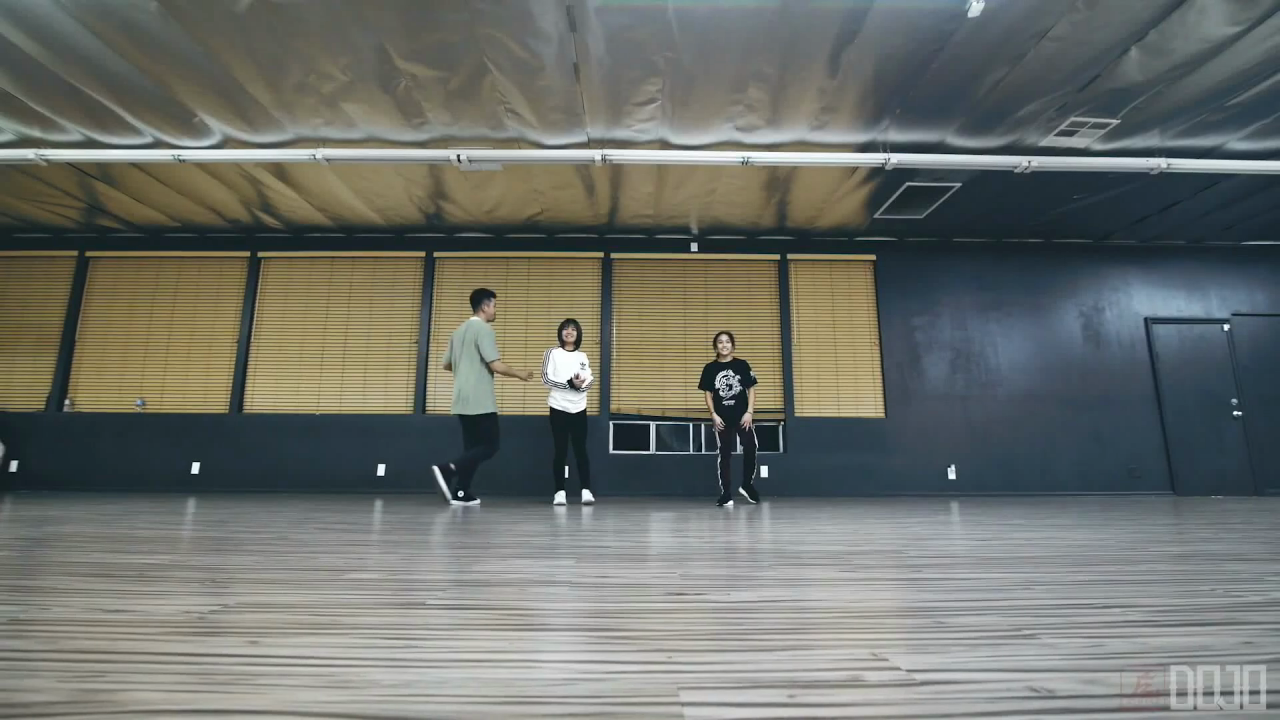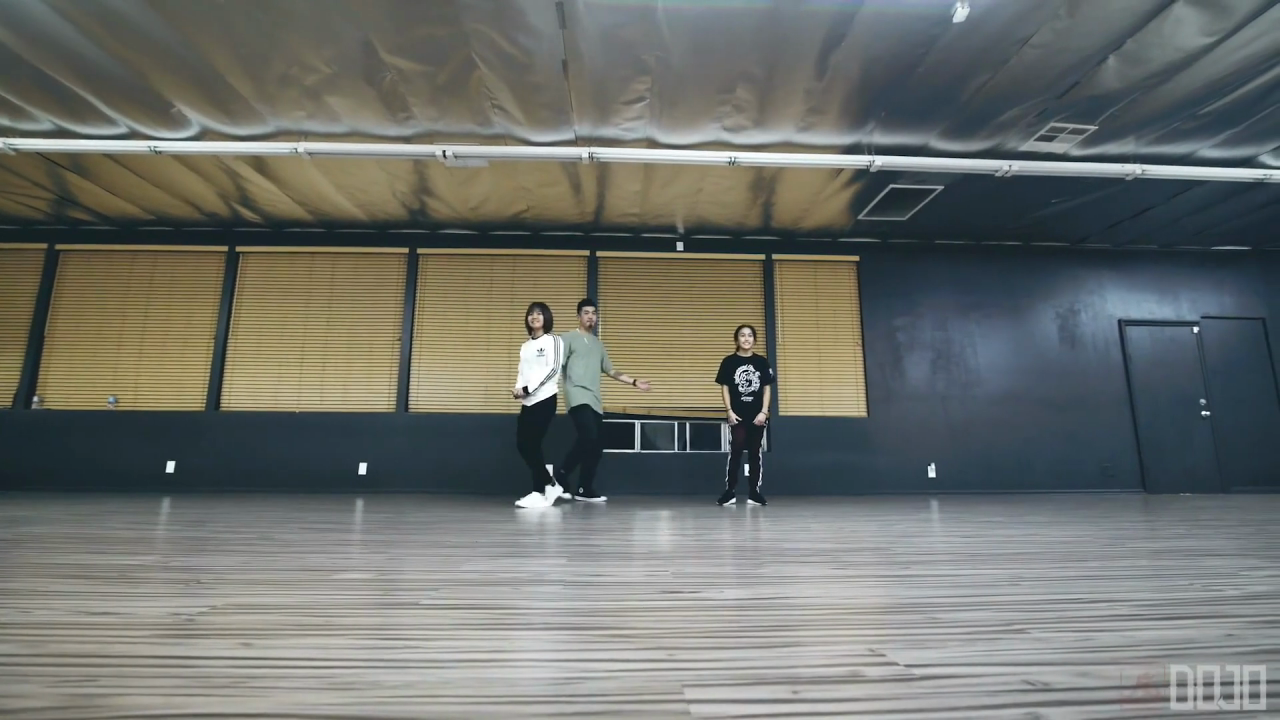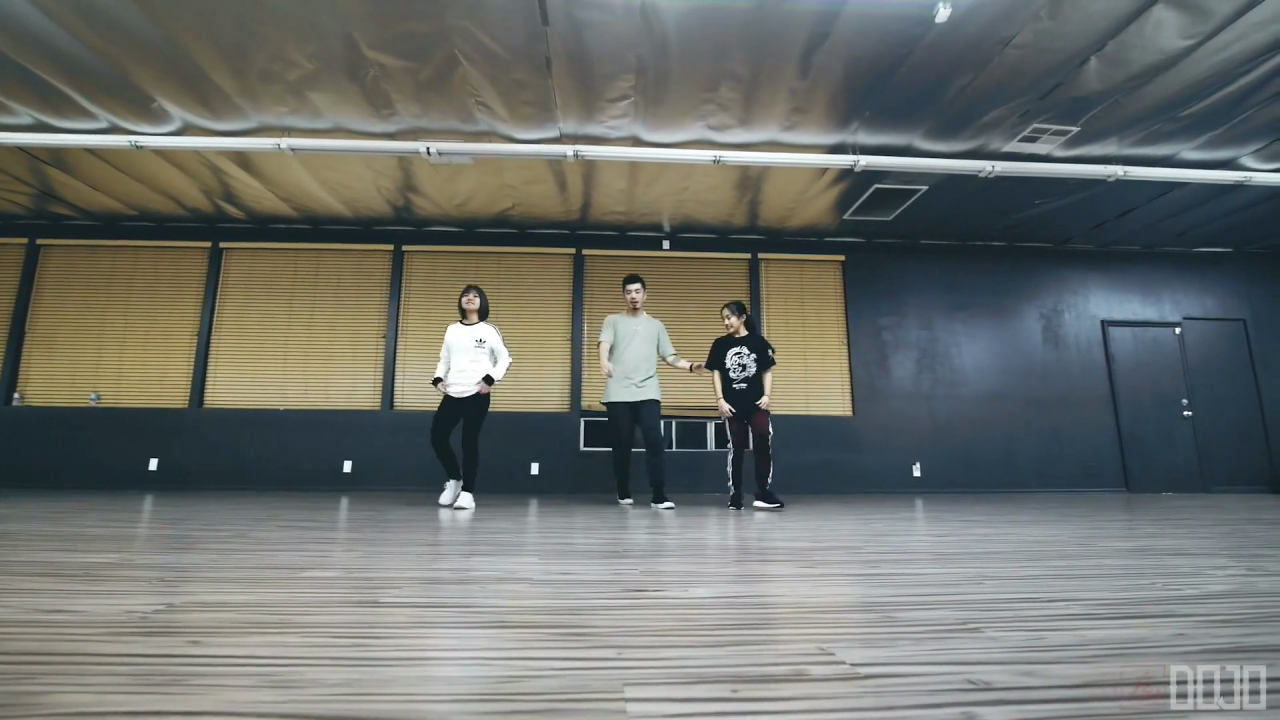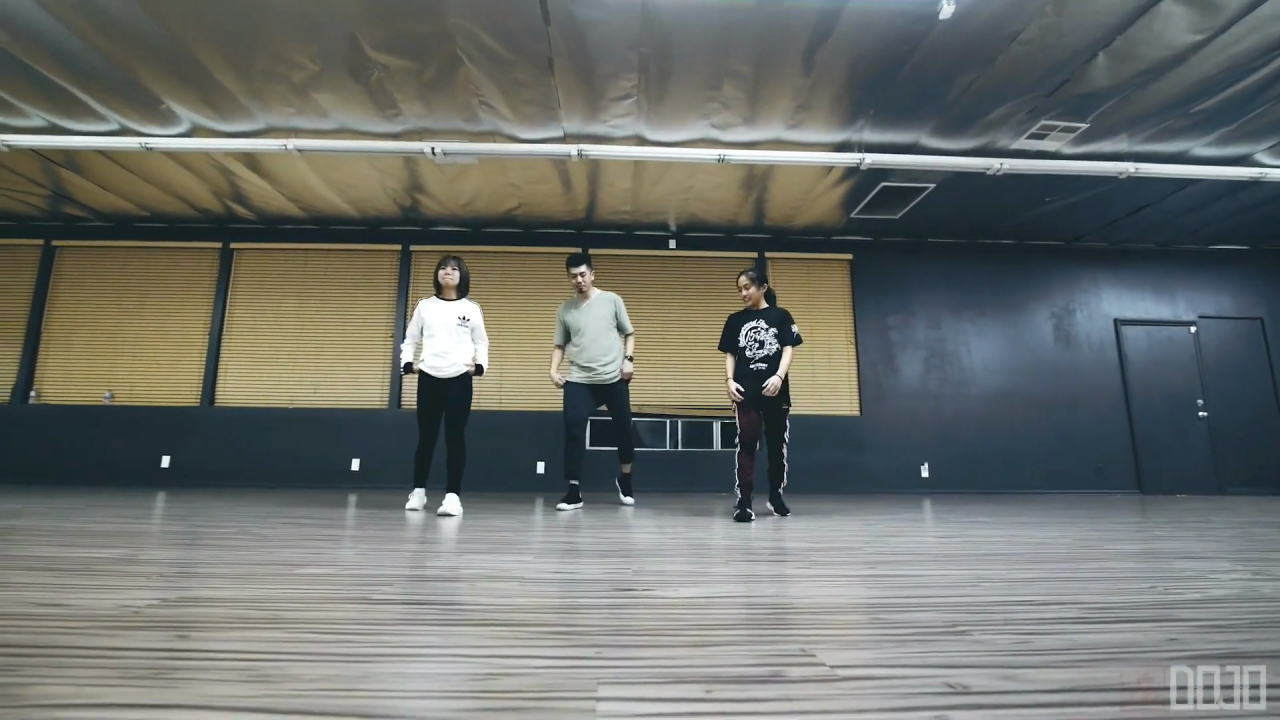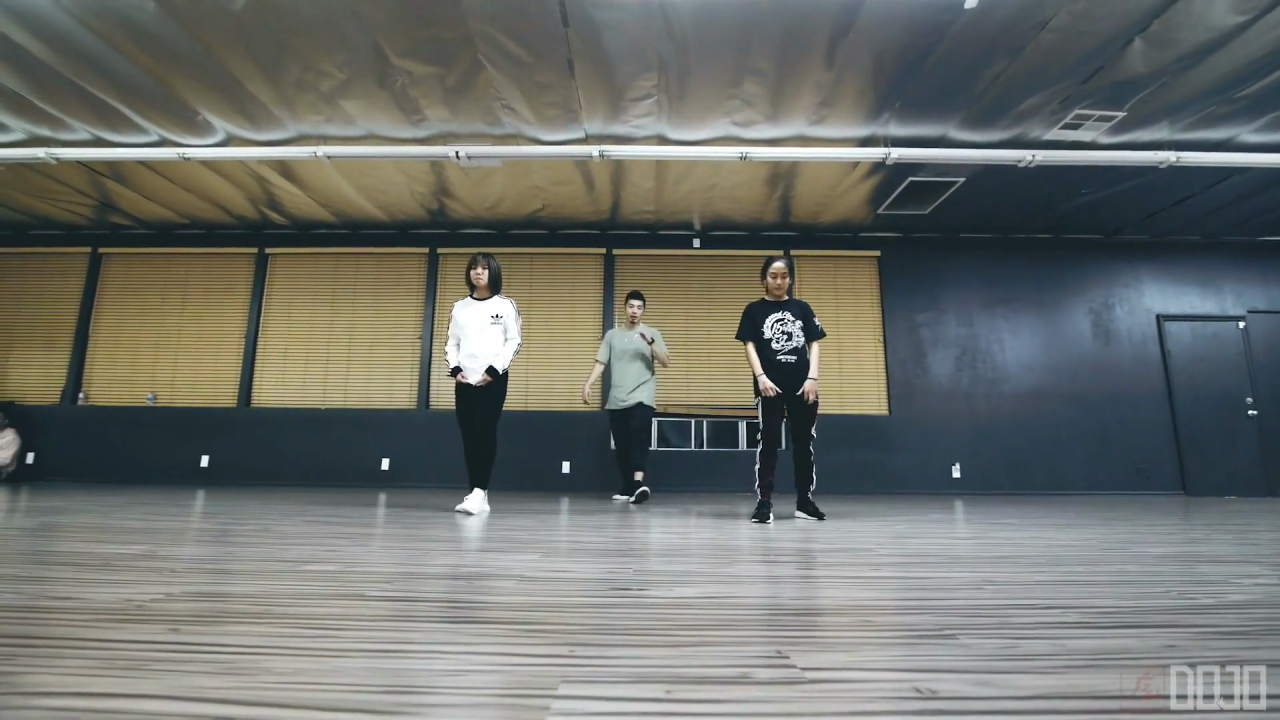
dt=1s
person 1, frame 1
left shoulder: (582, 356)
right shoulder: (552, 353)
left elbow: (590, 380)
right elbow: (547, 377)
left wrist: (580, 383)
right wrist: (569, 383)
left hip: (579, 408)
right hip: (558, 407)
left knee: (581, 449)
right knee: (560, 449)
left ankle: (586, 490)
right ankle: (560, 491)
person 1, frame 2
left shoulder: (552, 340)
right shoulder: (525, 346)
left elbow: (553, 369)
right elbow: (522, 372)
left wrist: (527, 389)
right wrist: (518, 389)
left hip: (545, 400)
right hip: (529, 402)
left knee: (531, 443)
right knee: (523, 445)
left ankle: (538, 493)
right ankle: (549, 485)
person 1, frame 3
left shoulder: (489, 331)
right shoulder: (452, 330)
left elbow: (505, 360)
right elbow: (444, 360)
left wrist: (490, 380)
right wrist: (438, 379)
left hip: (478, 394)
right hip: (452, 393)
left knee: (469, 442)
right knee: (437, 436)
left ankle: (467, 492)
right ankle: (454, 479)
person 1, frame 4
left shoulder: (471, 308)
right shoulder: (424, 306)
left elbow: (481, 342)
right elbow: (410, 340)
left wrist: (481, 365)
right wrist: (408, 362)
left hip: (459, 379)
right hip: (429, 378)
left knee: (455, 435)
right knee: (426, 436)
left ankle: (453, 495)
right ankle: (419, 489)
person 1, frame 5
left shoulder: (505, 305)
right shoulder: (460, 307)
left elbow: (514, 341)
right elbow: (451, 343)
left wrist: (495, 369)
right wrist: (455, 369)
left hip: (494, 379)
right hip: (466, 380)
left knee: (487, 432)
right knee: (469, 437)
left ankle: (479, 491)
right ankle: (476, 492)
person 2, frame 1
left shoulder: (459, 330)
right shoulder: (484, 329)
left elbow: (446, 364)
right elbow: (495, 365)
right wrist: (519, 374)
left hip: (462, 400)
right hip: (480, 400)
left knee: (472, 445)
right knee: (489, 445)
left ankle: (459, 491)
right ankle: (447, 469)
person 2, frame 2
left shoulder: (598, 345)
right shoulder: (569, 338)
left elbow: (611, 370)
left wrist: (634, 381)
left hip: (595, 401)
right hip: (577, 397)
left knee: (595, 444)
right knee: (589, 438)
left ankle: (583, 488)
right ankle: (561, 475)
person 2, frame 3
left shoulder: (656, 325)
right shoulder: (613, 321)
left elbow: (669, 356)
right elbow: (604, 345)
left wrist: (690, 366)
right wrist: (604, 362)
left hip: (647, 392)
right hip: (619, 392)
left knee: (654, 441)
right knee: (620, 443)
left ankle: (659, 495)
right ankle: (623, 490)
person 2, frame 4
left shoulder: (612, 301)
right shoulder: (565, 310)
left elbow: (629, 333)
right elbow: (559, 345)
left wrist: (628, 359)
right wrist: (553, 370)
left hip: (614, 377)
right hip: (580, 380)
left knee: (624, 429)
right knee: (574, 431)
left ankle: (625, 478)
right ankle: (573, 492)
person 2, frame 5
left shoulder: (652, 334)
right shoulder: (612, 335)
left elbow: (665, 361)
right elbow: (601, 364)
left wrist: (649, 340)
right wrist: (588, 385)
left hip: (642, 397)
right hip: (617, 400)
left knee: (640, 439)
right knee: (621, 444)
left ankle: (639, 484)
right ankle: (627, 485)
person 3, frame 1
left shoulder: (742, 365)
right shoulder: (710, 368)
left elbow: (751, 390)
right elbow: (708, 394)
left wrist: (750, 413)
right wrist: (714, 414)
left hip: (741, 416)
right hip: (721, 417)
left knee: (750, 449)
right knee: (724, 454)
left ankle: (747, 485)
right ankle: (726, 494)
person 3, frame 2
left shoulder: (762, 362)
right shoulder: (729, 361)
left elbow: (767, 389)
right elbow: (725, 388)
left wrist: (764, 412)
right wrist: (729, 411)
left hip: (757, 414)
right hip: (737, 414)
left knee: (755, 452)
right knee: (736, 450)
left ankle: (754, 492)
right ankle: (730, 491)
person 3, frame 3
left shoulder: (759, 342)
right shoulder: (720, 344)
left elbow: (767, 371)
right elbow: (716, 373)
left wrist: (767, 393)
right wrist: (720, 400)
left hip: (756, 402)
right hip: (732, 404)
left knee: (763, 441)
right knee: (736, 447)
left ankle: (763, 493)
right ankle: (735, 495)
person 3, frame 4
left shoulder: (781, 316)
right shoulder: (735, 320)
left elbow: (788, 350)
right elbow: (730, 354)
left wrist: (779, 377)
right wrist: (730, 380)
left hip: (774, 388)
right hip: (745, 389)
left knee: (777, 443)
right knee: (747, 440)
left ankle: (775, 497)
right ankle: (743, 501)
person 3, frame 5
left shoulder: (802, 308)
right shoulder: (754, 310)
left elbow: (814, 344)
right elbow: (750, 346)
left wrist: (813, 377)
right wrist: (760, 377)
left hip: (801, 384)
right hip: (770, 384)
left knee: (804, 442)
right knee: (769, 441)
left ankle: (804, 500)
right ankle: (764, 502)
